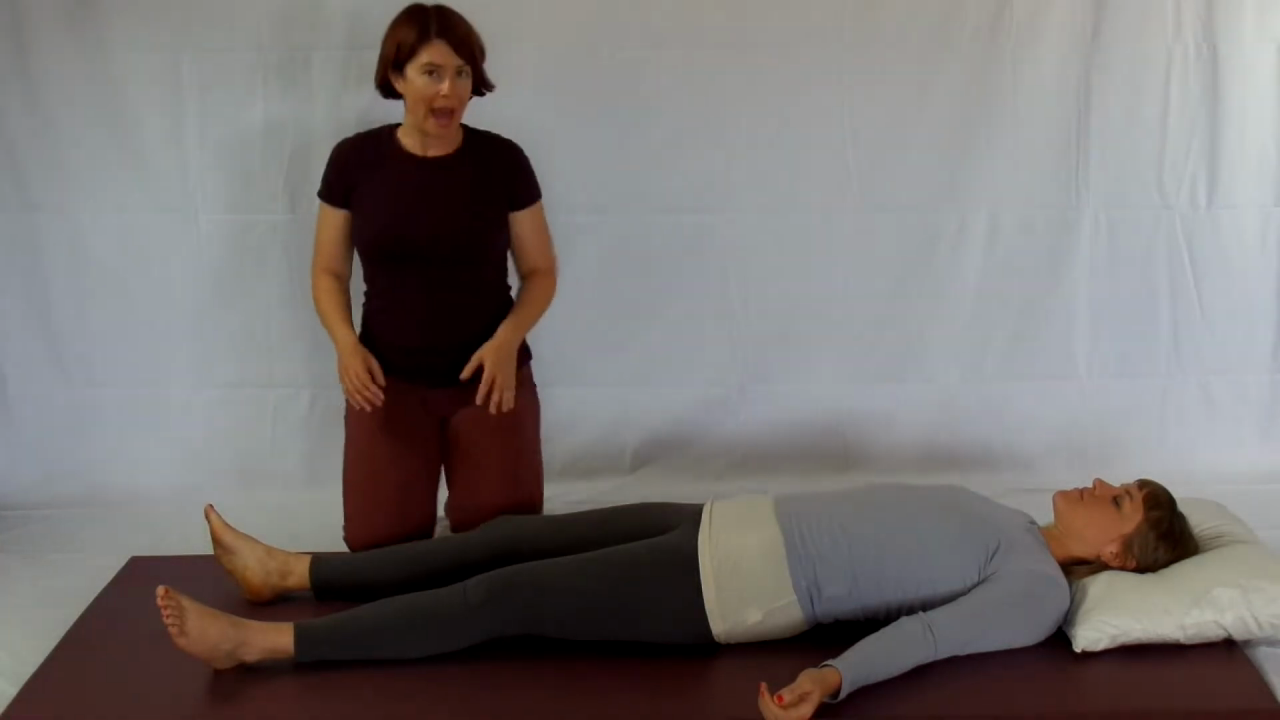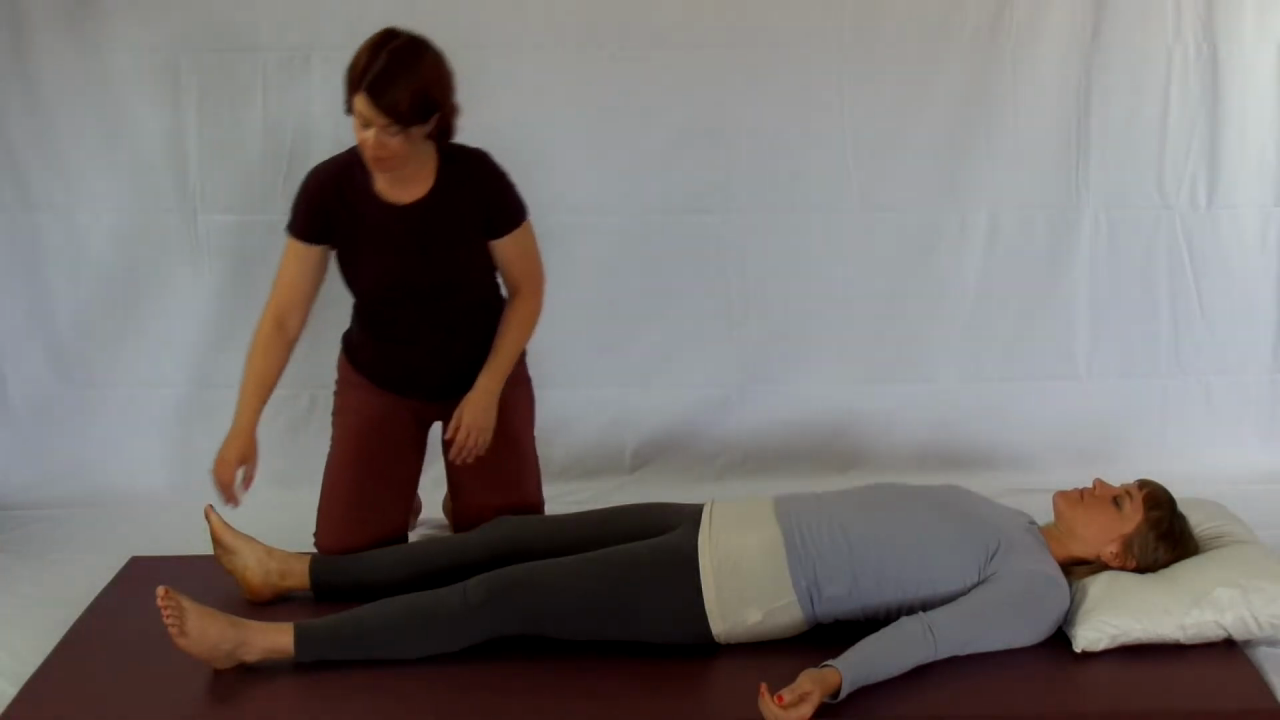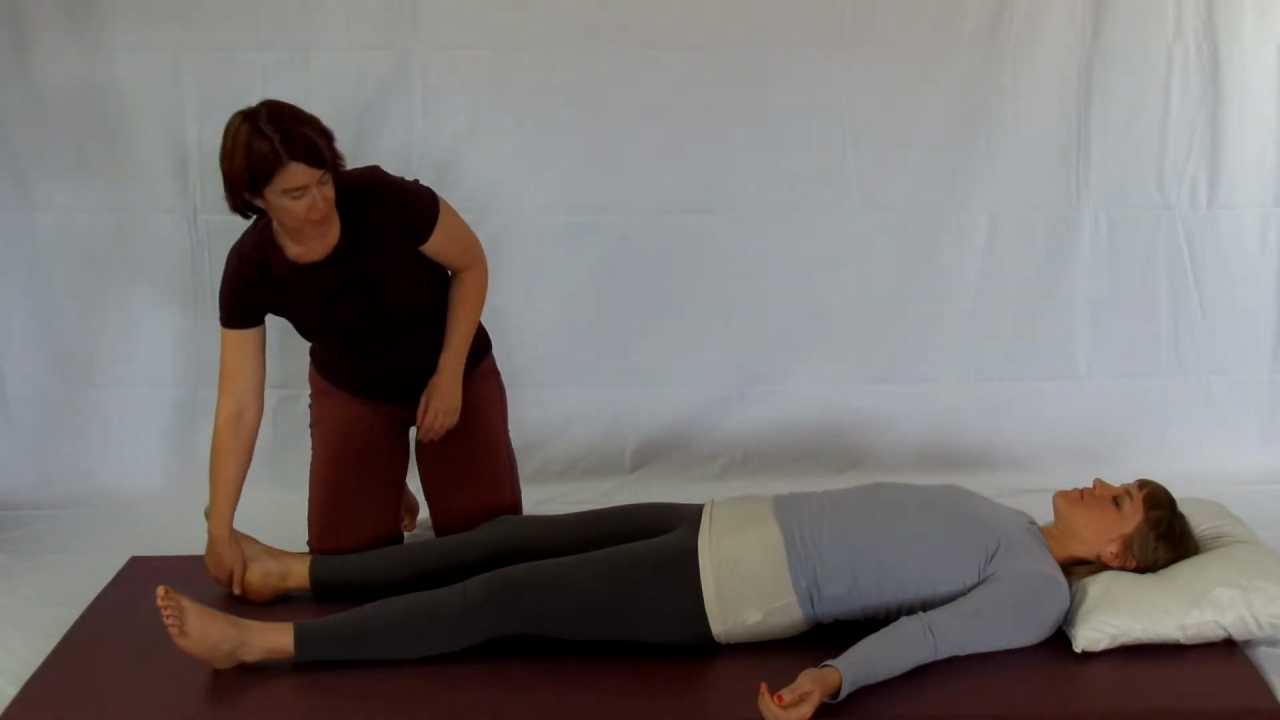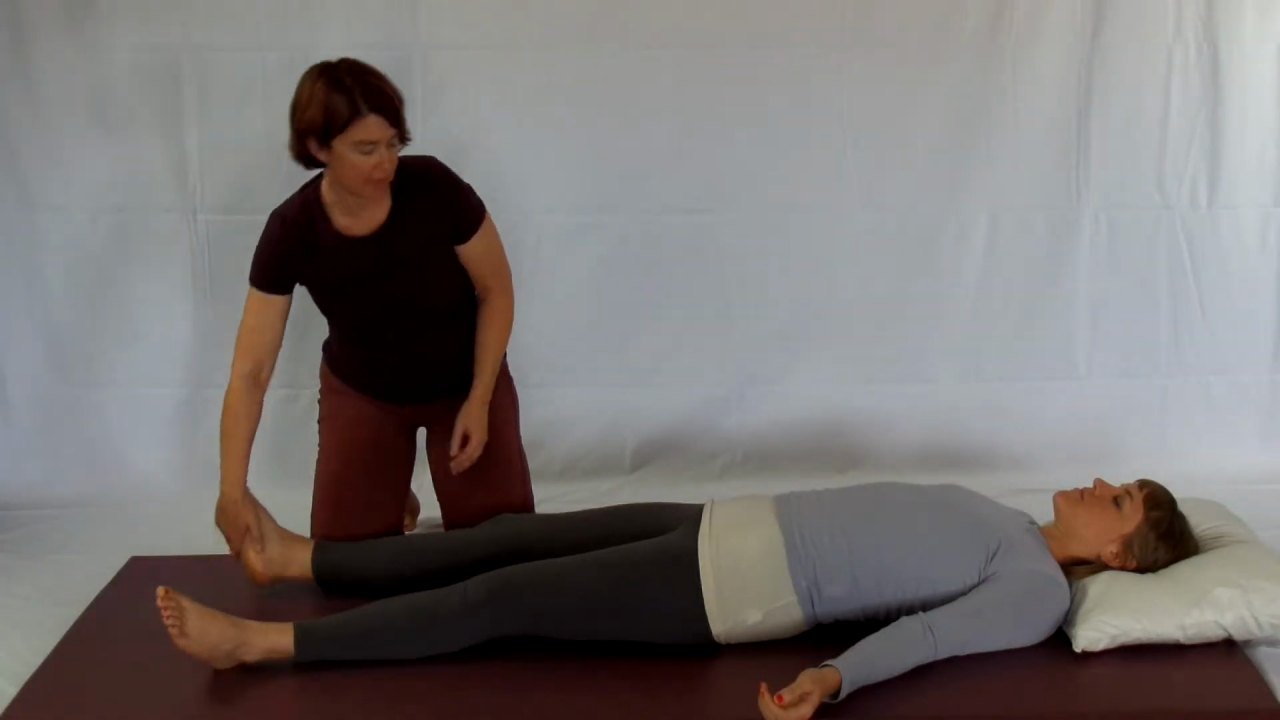
dt=0.7s
person 1, frame 1
left shoulder: (1039, 592)
right shoulder: (1012, 529)
left elbow: (929, 632)
left hip: (738, 589)
right hip: (733, 526)
left knee: (502, 599)
right knee: (510, 539)
right ankle: (286, 570)
person 1, frame 2
left shoulder: (1039, 594)
right shoulder: (1013, 528)
left elbow: (929, 633)
left hip: (738, 591)
right hip: (732, 529)
left knee: (502, 601)
right knee: (509, 538)
right ankle: (290, 571)
person 1, frame 3
left shoulder: (1037, 592)
right shoulder: (1006, 528)
left elbow: (929, 630)
left hip: (737, 589)
right hip: (734, 525)
left knee: (500, 598)
right knee: (506, 540)
right ankle: (289, 569)
person 1, frame 4
left shoulder: (1039, 594)
right shoulder: (1008, 531)
left elbow: (928, 631)
left hip: (736, 590)
right hip: (732, 528)
left knee: (501, 601)
right knee: (507, 535)
right ankle: (296, 555)
person 2, frame 1
left shoulder: (502, 161)
right shoulder: (355, 160)
left elbow: (540, 272)
right elbow: (327, 272)
left wrist: (506, 340)
right wrist: (347, 345)
left hip: (484, 372)
right hip: (392, 378)
right knee: (380, 537)
left ankle: (465, 473)
right ankle: (417, 466)
person 2, frame 2
left shoulder: (478, 179)
right shoulder: (327, 189)
left elbow: (527, 290)
right elbow: (284, 316)
left wrist: (487, 391)
right wrist: (244, 428)
left hip: (482, 374)
right hip: (378, 383)
right knee: (348, 548)
left ankle: (461, 497)
right ankle: (398, 493)
person 2, frame 3
left shoulder: (383, 198)
right shoulder: (251, 268)
left elbow: (470, 265)
right elbow: (238, 408)
left wrist: (449, 375)
right wrist: (220, 531)
left hip: (452, 374)
right hip: (350, 392)
right knee: (343, 553)
right ankle: (387, 493)
person 2, frame 4
left shoulder: (435, 189)
right shoulder: (292, 231)
left elbow: (496, 293)
right elbow: (250, 373)
left wrist: (479, 400)
right wrist: (233, 489)
left hip: (461, 384)
right hip: (361, 393)
right ankle: (391, 494)
